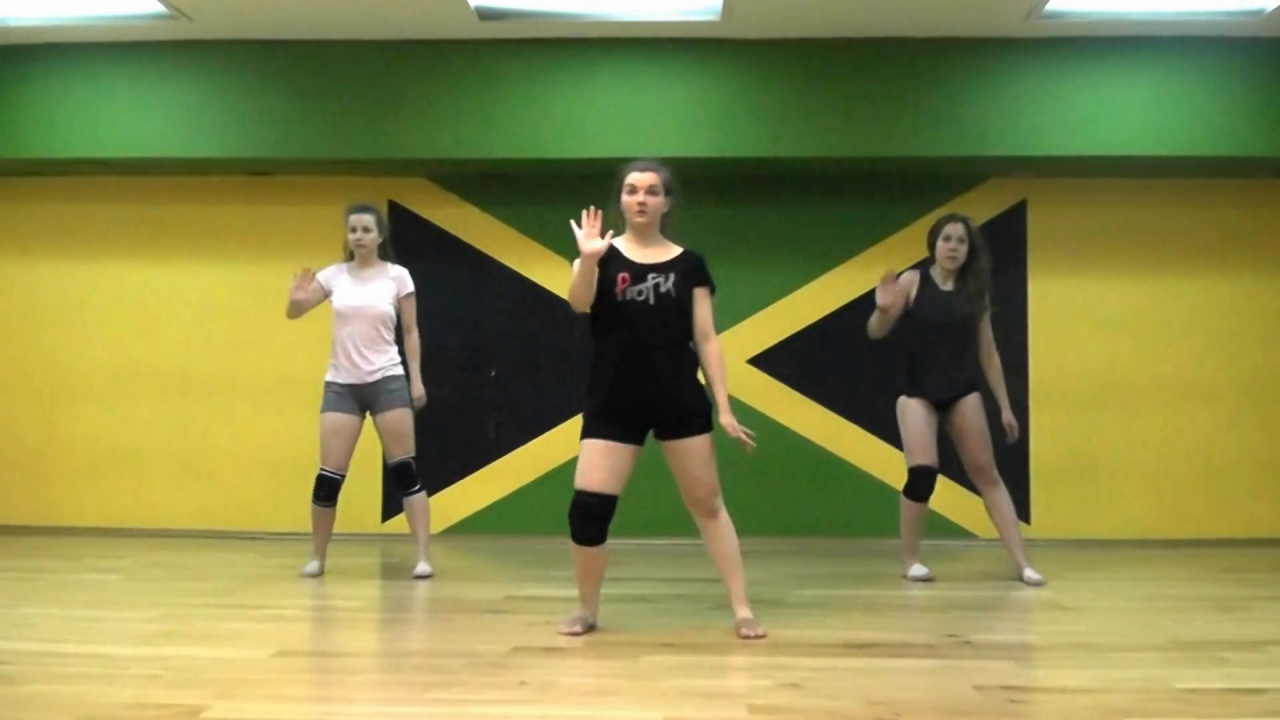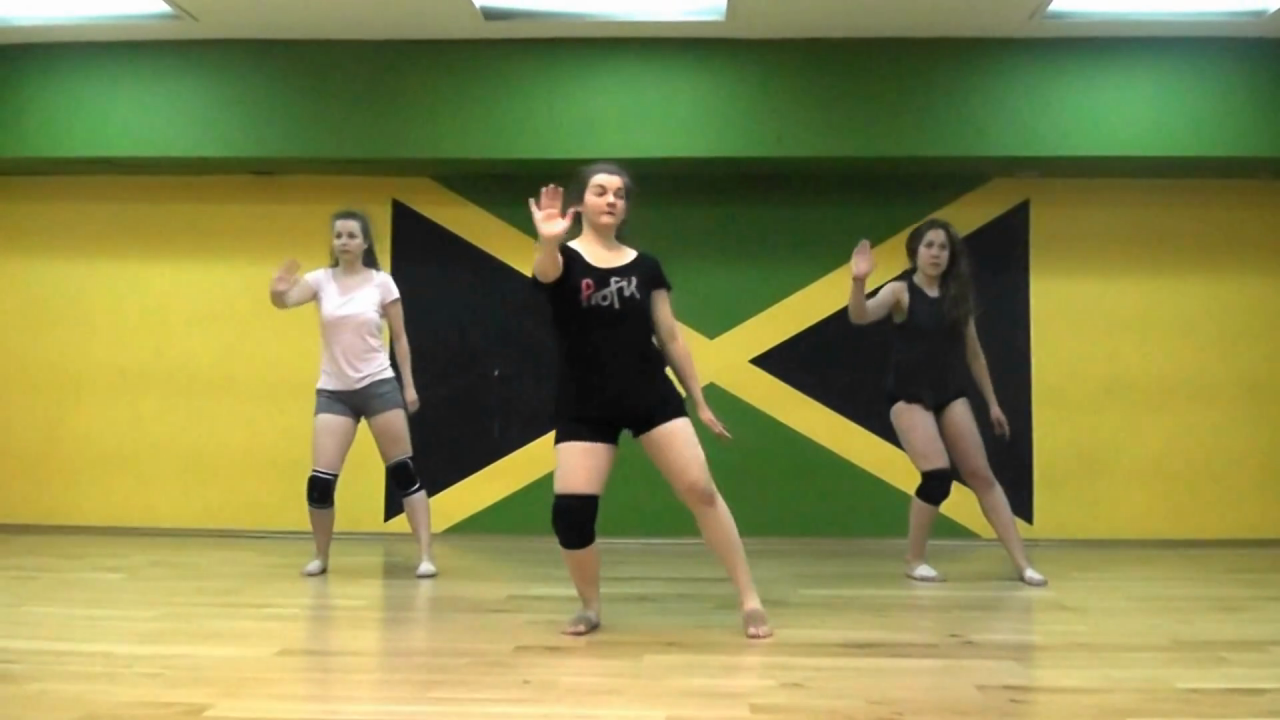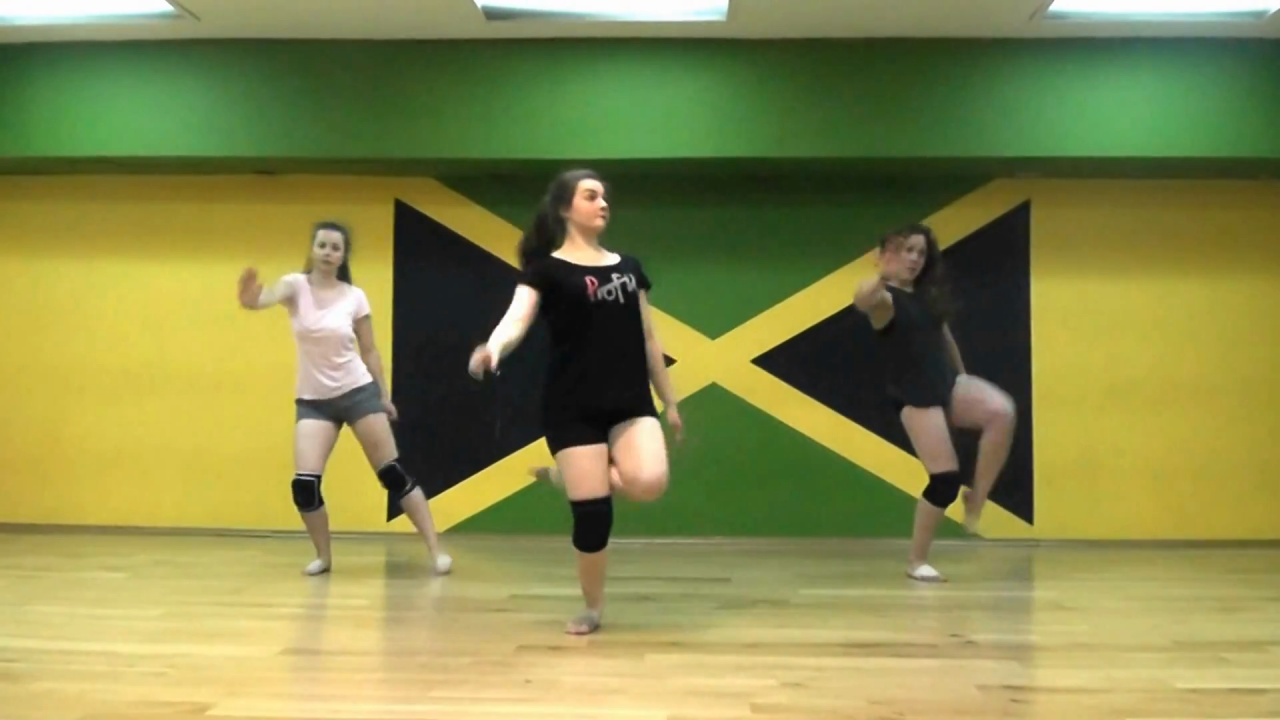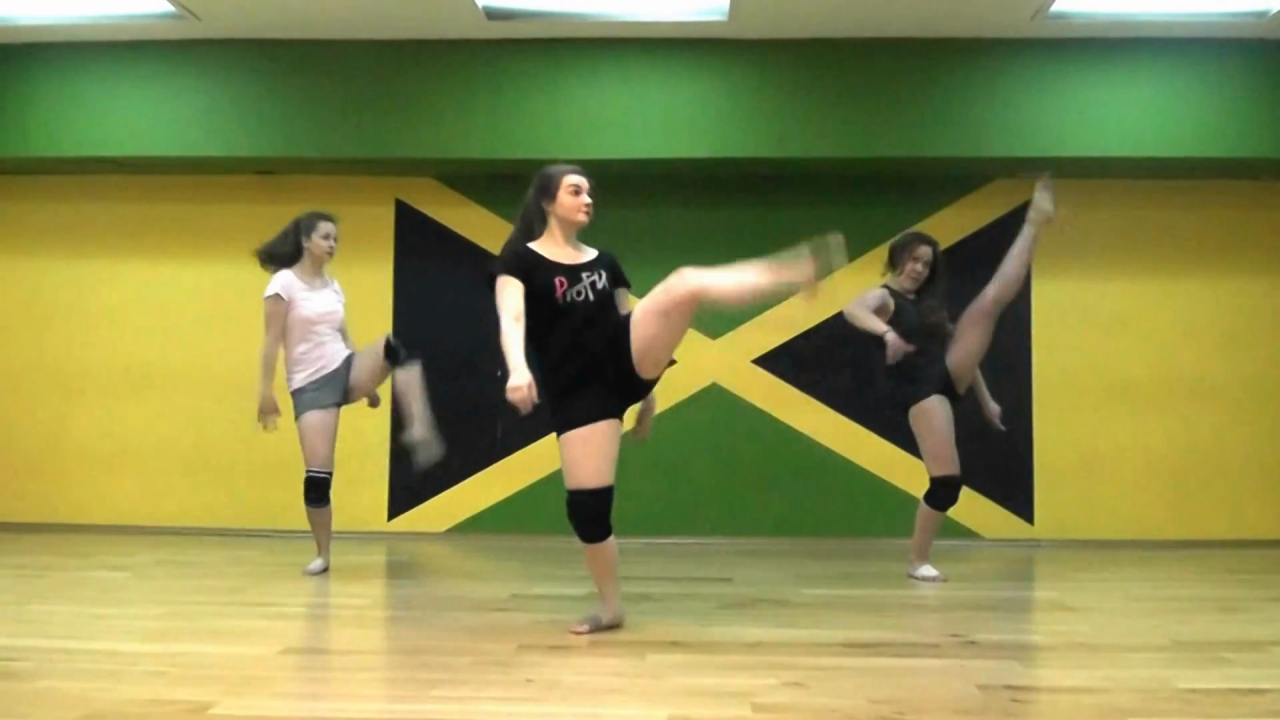
dt=0.3s
person 1, frame 1
left shoulder: (689, 263)
right shoulder: (603, 256)
left elbow: (705, 338)
right elbow: (580, 302)
left wrist: (724, 407)
right wrist: (589, 256)
left hip: (680, 401)
right hip: (611, 404)
left knee: (706, 502)
right knee: (587, 507)
left ankle: (742, 608)
right ankle: (588, 608)
person 1, frame 2
left shoulder: (645, 265)
right shoulder: (562, 257)
left elbow: (670, 336)
right elbow: (544, 271)
left wrist: (700, 402)
right wrist: (547, 240)
left hip: (651, 395)
right hip: (583, 406)
left knee: (701, 491)
right knee: (570, 510)
left ankle: (749, 600)
right ankle: (589, 607)
person 1, frame 3
left shoulder: (628, 266)
right shoulder: (545, 268)
left elbow: (648, 338)
right elbow: (516, 320)
left wrist: (668, 399)
right wrist: (493, 350)
left hip: (629, 389)
right hip: (573, 404)
left knee: (651, 481)
right knee: (591, 512)
left ankle: (570, 475)
right ankle: (591, 609)
person 1, frame 4
left shoulder: (604, 261)
right shoulder: (519, 261)
right elbow: (511, 320)
left wrist: (647, 396)
right wrist: (518, 369)
left hip: (627, 361)
right hip: (578, 390)
left knee: (686, 283)
right knee: (587, 503)
left ankle: (795, 274)
right ankle: (609, 607)
person 2, frame 1
left shoulder: (975, 291)
right shoulder: (912, 281)
left elbow: (988, 353)
right elbow: (875, 332)
left wrist: (1005, 407)
right wrist: (883, 309)
left hip: (963, 391)
right hip: (916, 391)
left knee: (986, 473)
right knee: (923, 471)
left ankle: (1022, 562)
right ankle: (910, 559)
person 2, frame 2
left shoulder: (959, 295)
right shoulder: (900, 291)
left elbow: (973, 351)
right elbow: (860, 317)
left wrist: (992, 403)
right wrist: (858, 282)
left hip: (952, 397)
right hip: (910, 398)
left knee: (982, 476)
right knee: (937, 475)
left ankle: (1022, 563)
right ankle: (915, 560)
person 2, frame 3
left shoulder: (930, 293)
right shoulder: (881, 297)
right elbow: (868, 297)
left wrist: (964, 384)
right wrist: (886, 276)
left hip: (949, 384)
right hip: (915, 396)
left knee: (1003, 414)
right knee: (945, 476)
left ankle: (975, 501)
right ankle: (916, 560)
person 2, frame 4
left shoulder: (930, 302)
right shoulder: (882, 298)
left elbow: (960, 343)
right elbow: (853, 309)
left wrist: (985, 399)
right wrist: (887, 333)
left hip: (951, 374)
right hip: (922, 390)
left knee: (989, 304)
right knee: (946, 479)
right ankle: (917, 559)
person 3, frame 1
left shoulder: (397, 276)
right shoulder: (334, 275)
left elbow: (410, 332)
right elbow: (294, 313)
left wrist: (417, 379)
right wrist: (296, 298)
left hip: (387, 381)
right hip: (341, 384)
left knee: (405, 471)
right knee: (329, 477)
left ankle: (423, 556)
right ankle: (318, 556)
person 3, frame 2
left shoulder: (382, 283)
right shoulder: (321, 280)
left elbow: (399, 338)
right elbow: (283, 301)
left wrist: (409, 385)
right wrist: (277, 291)
left hip: (378, 385)
right hip: (333, 391)
left knee: (404, 471)
right knee: (321, 479)
left ankle: (425, 555)
right ankle: (321, 556)
person 3, frame 3
left shoulder: (354, 297)
right shoulder: (295, 285)
left elbow: (369, 351)
right elbow: (265, 298)
left wrist: (384, 398)
right wrist: (251, 294)
left hip: (358, 391)
right hip: (313, 401)
left knee: (393, 474)
right knee: (303, 482)
left ankle: (436, 549)
right ankle: (323, 555)
person 3, frame 4
left shoulder: (332, 285)
right shoulder: (283, 282)
right elbow: (271, 341)
left wrist: (368, 386)
right wrist: (266, 391)
left hip: (345, 368)
right hip: (309, 385)
left knee: (394, 348)
right knee: (318, 477)
left ankle: (419, 433)
right ankle: (322, 555)
